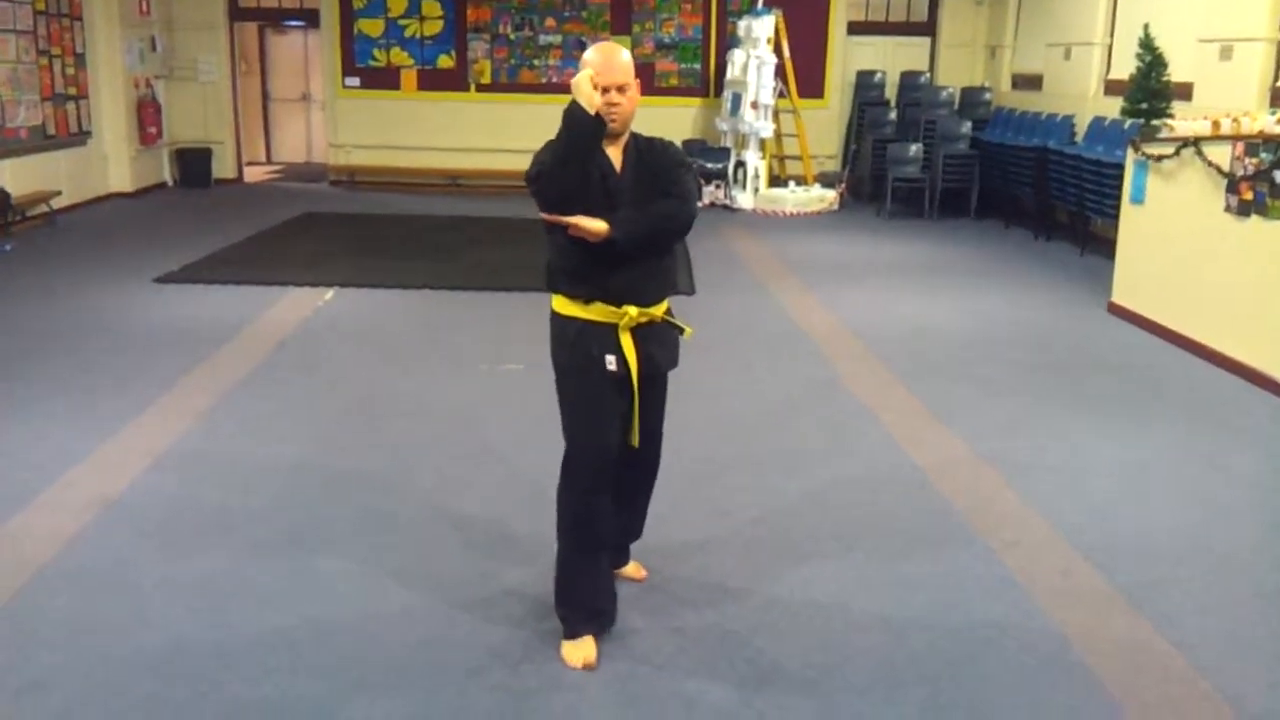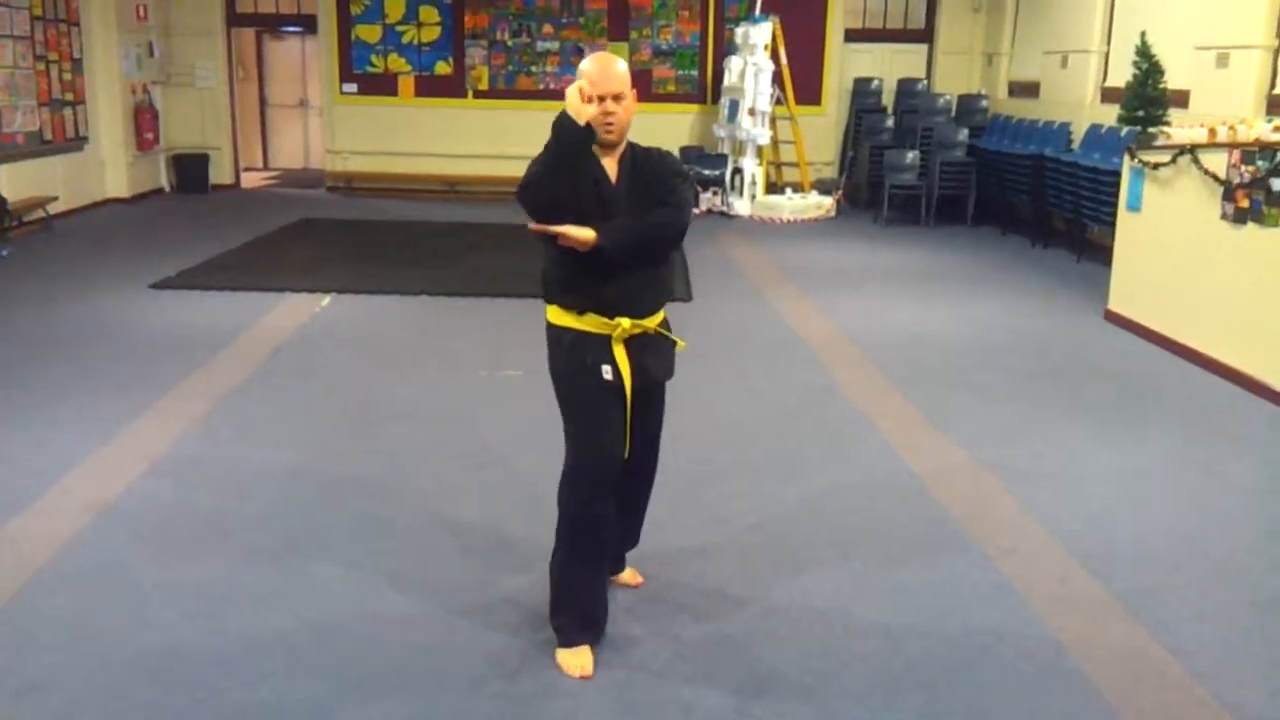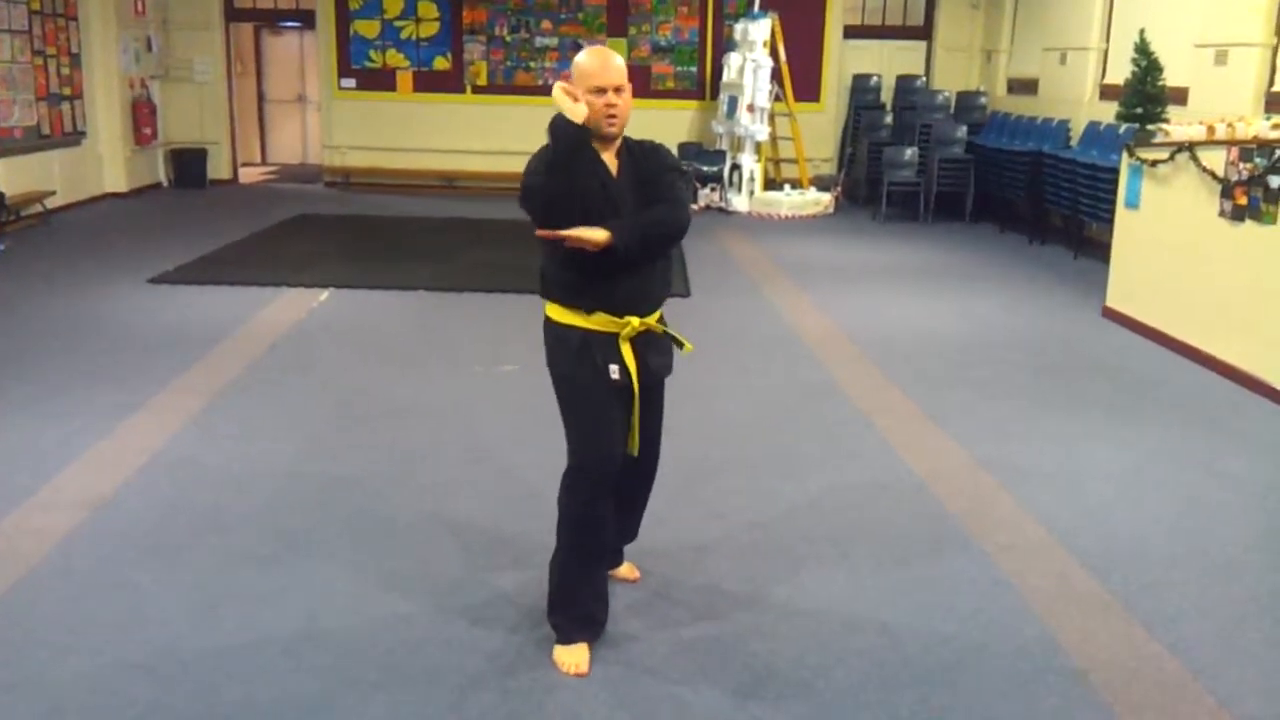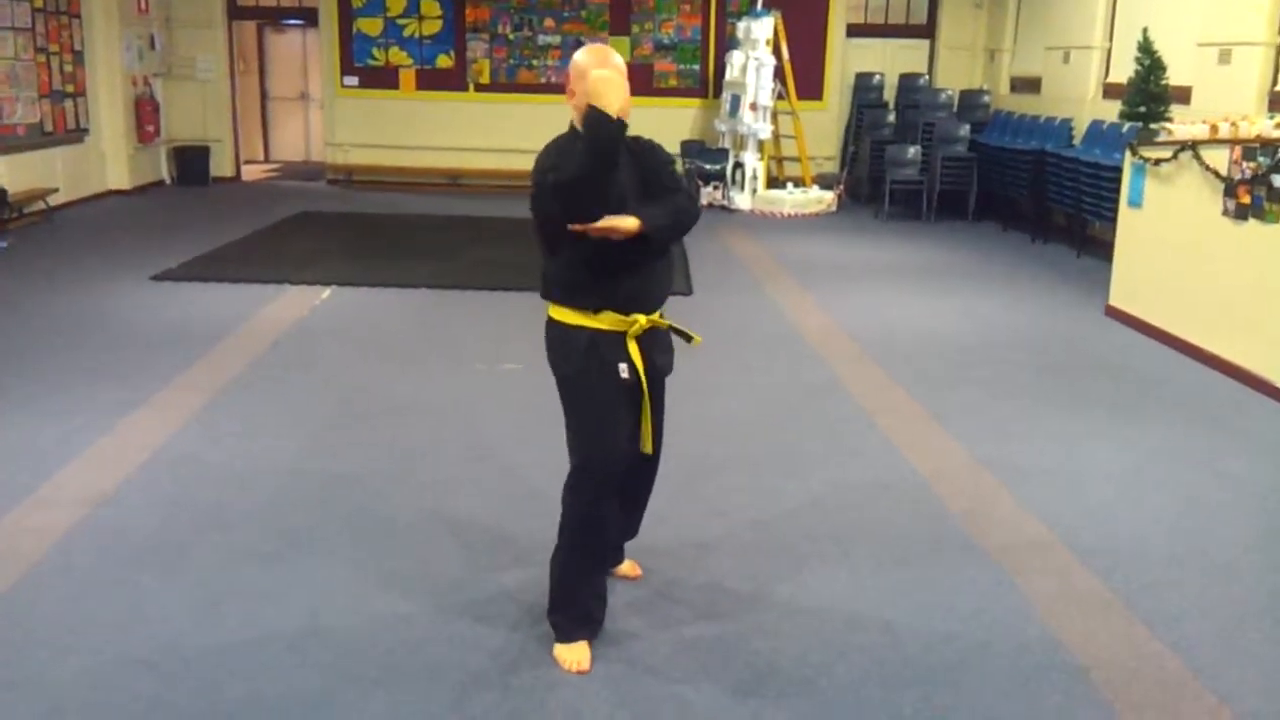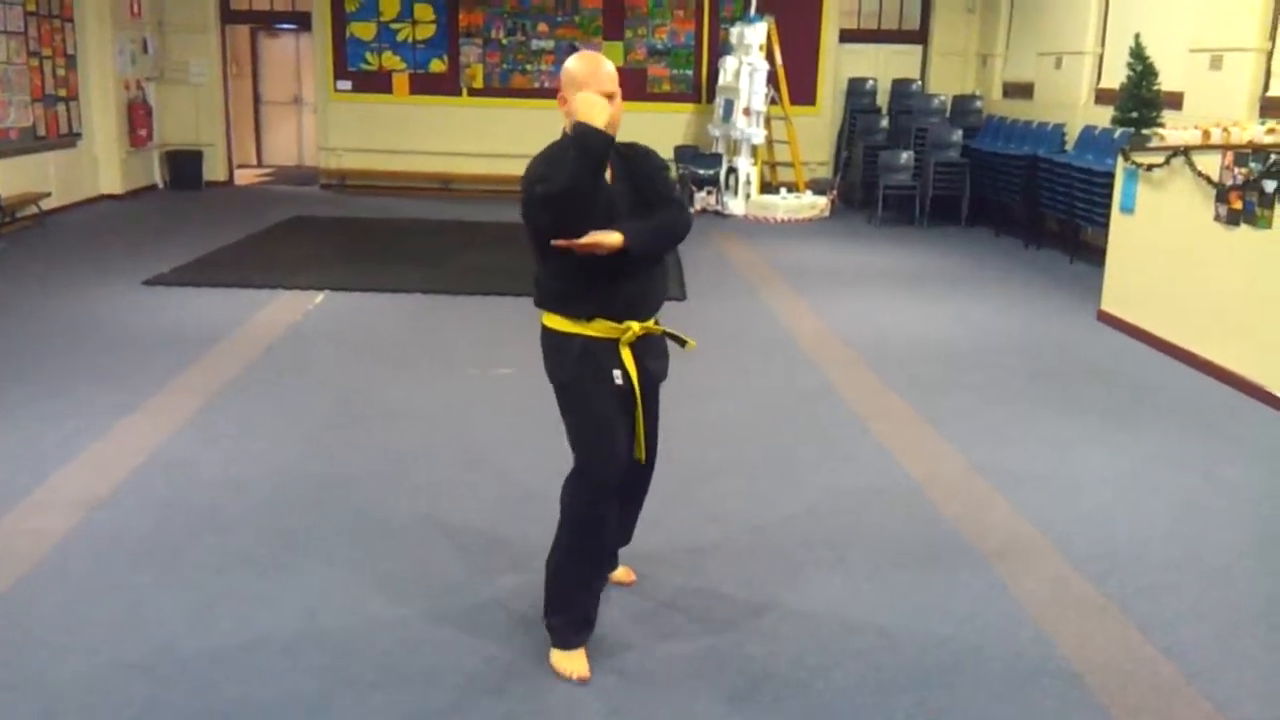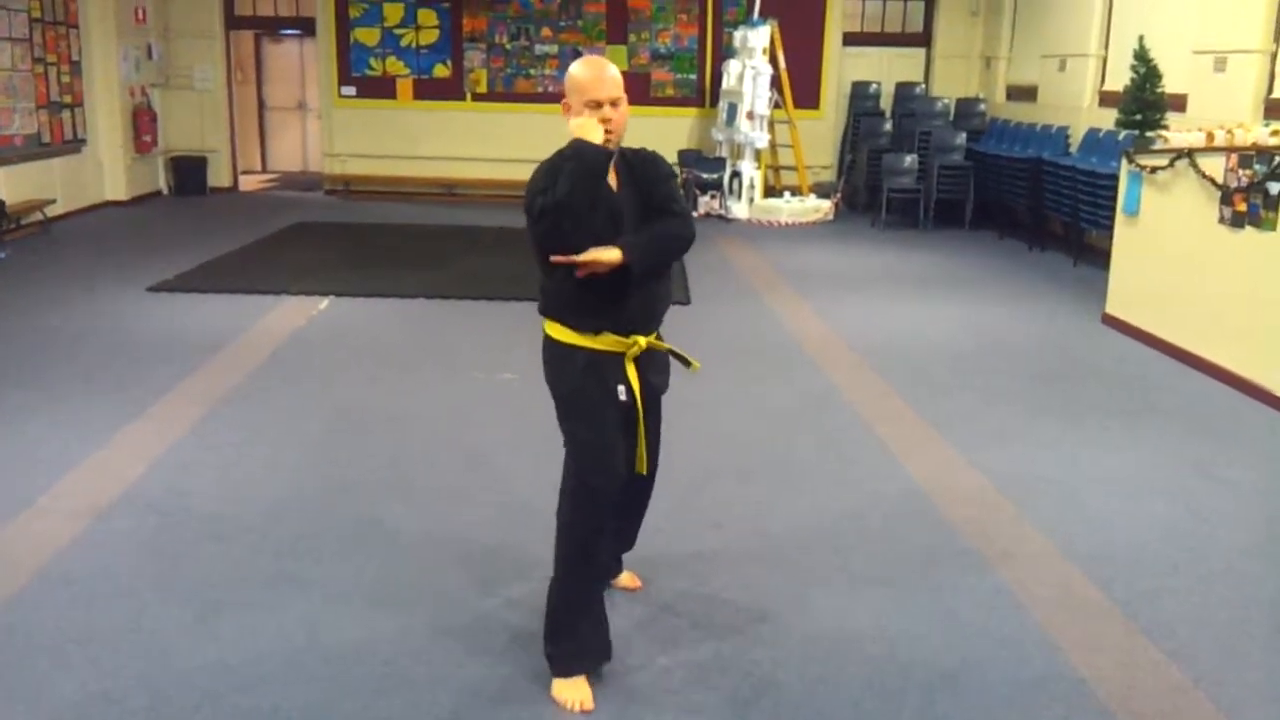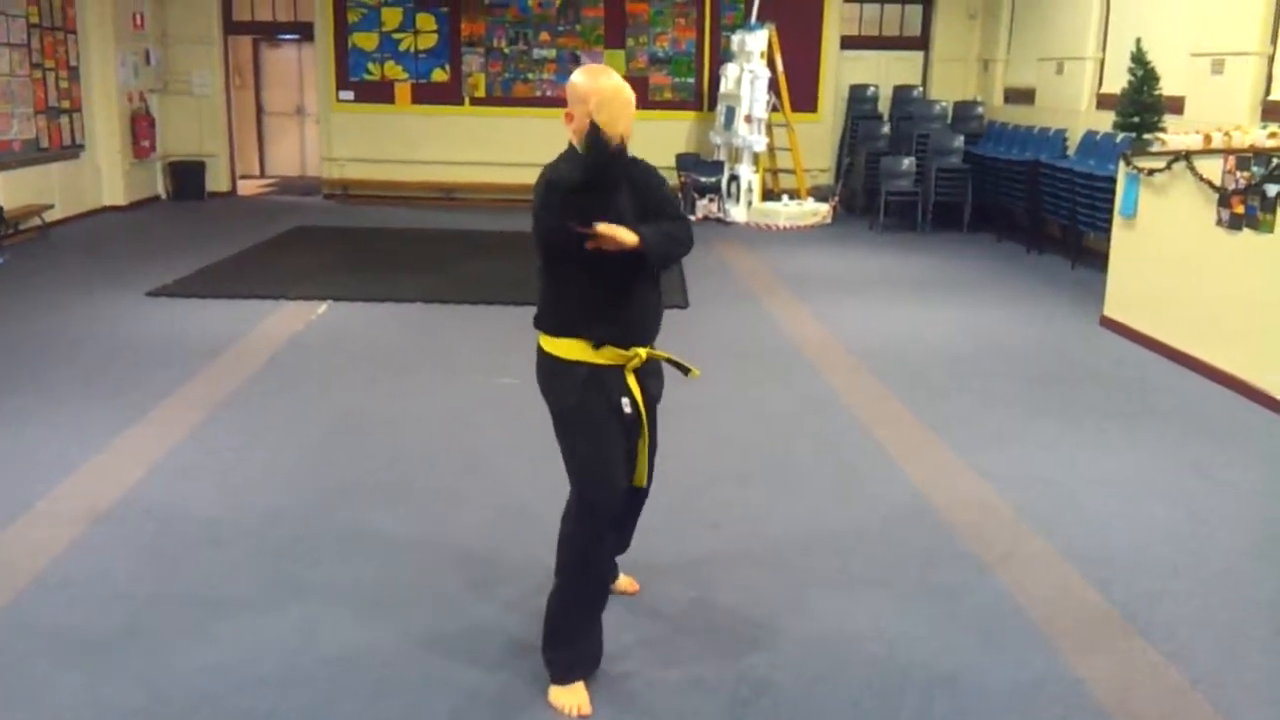
dt=0.2s
person 1, frame 1
left shoulder: (663, 158)
right shoulder: (562, 154)
left elbow: (678, 215)
right elbow: (554, 193)
left wrist: (610, 229)
right wrist: (582, 115)
left hip: (647, 329)
right hip: (584, 332)
left knee: (637, 452)
right knee: (590, 460)
left ankle: (613, 550)
right ankle: (581, 615)
person 1, frame 2
left shoulder: (660, 167)
right shoulder: (560, 164)
left elbow: (670, 225)
right elbow: (540, 203)
left wrist: (597, 237)
right wrist: (570, 126)
left hip: (644, 339)
right hip: (581, 341)
left knee: (636, 461)
right knee: (591, 468)
left ankle: (610, 556)
right ankle: (575, 623)
person 1, frame 3
left shoulder: (655, 160)
right shoulder: (559, 159)
left elbow: (673, 221)
right elbow: (546, 206)
left wrist: (609, 237)
right wrist: (567, 126)
left hip: (644, 337)
right hip: (582, 340)
left knee: (638, 456)
right knee: (594, 465)
left ankle: (607, 551)
right ankle: (573, 620)
person 1, frame 4
left shoulder: (647, 155)
right shoulder: (560, 159)
left elbow: (684, 207)
right elbow: (585, 196)
left wrist: (638, 224)
right wrist: (603, 122)
left hip: (644, 333)
right hip: (585, 338)
left knee: (640, 454)
right knee: (598, 464)
left ankle: (608, 549)
right ankle: (572, 618)
person 1, frame 5
left shoulder: (642, 162)
right shoulder: (549, 169)
left elbow: (675, 219)
right elbow: (572, 217)
left wrist: (621, 239)
right wrist: (589, 137)
left hip: (638, 339)
right hip: (580, 344)
left knee: (634, 460)
right knee: (599, 468)
left ankle: (602, 555)
right ankle: (567, 624)
person 1, frame 6
left shoulder: (649, 168)
right shoulder: (553, 177)
left elbow: (679, 230)
right elbow: (567, 235)
left wrist: (620, 254)
right wrist: (585, 152)
left hip: (640, 351)
right hip: (581, 356)
left knee: (636, 470)
right knee: (591, 485)
left ankle: (605, 562)
right ankle: (571, 654)
person 1, frame 7
left shoulder: (640, 176)
right shoulder: (563, 180)
left elbow: (679, 232)
right elbow: (587, 202)
left wrist: (636, 239)
right wrist: (602, 140)
left hip: (634, 361)
right hip: (577, 369)
left knee: (631, 479)
right knee: (597, 495)
left ankle: (602, 566)
right ankle: (568, 660)
